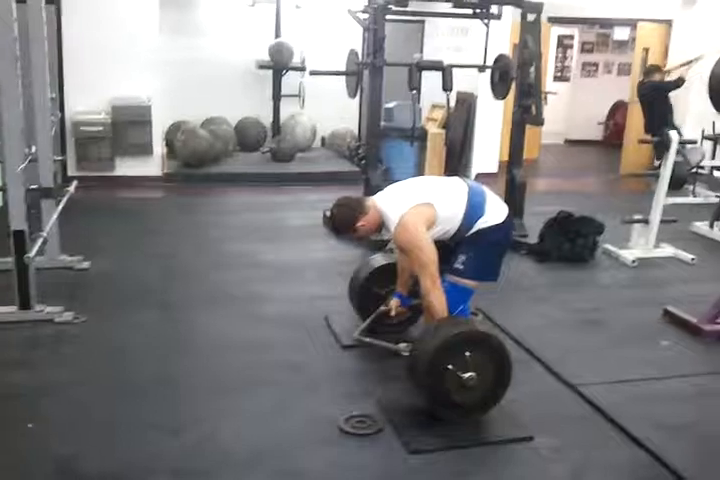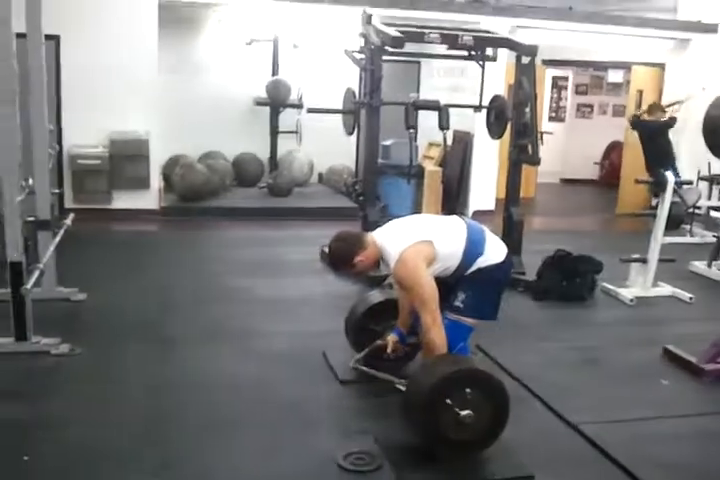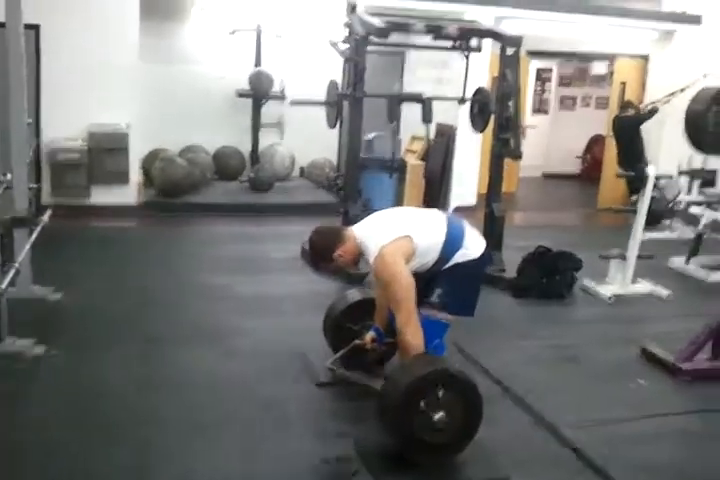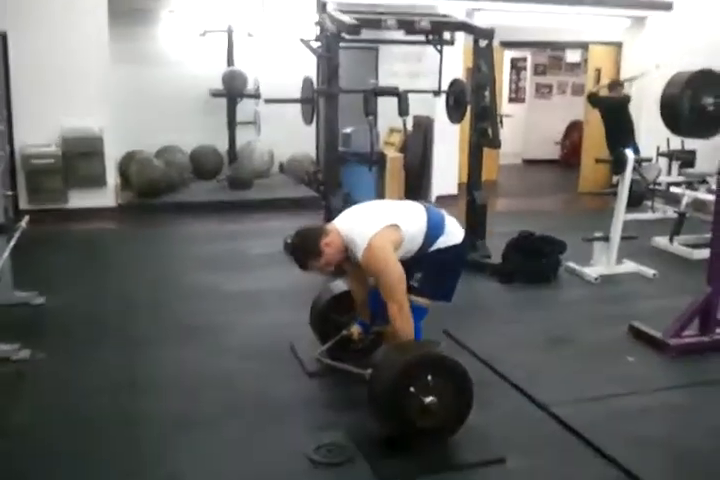
dt=0.4s
person 1, frame 1
left shoulder: (406, 224)
right shoulder: (383, 202)
left elbow: (431, 282)
right elbow: (406, 252)
right wrist: (401, 294)
left hip: (491, 223)
right hip: (465, 213)
left knee: (451, 298)
right knee: (426, 279)
person 1, frame 2
left shoulder: (405, 261)
right shoulder: (382, 238)
left elbow: (432, 319)
right elbow: (407, 290)
right wrist: (400, 331)
left hip: (489, 262)
right hip: (464, 251)
left knee: (450, 337)
right knee: (422, 317)
person 1, frame 3
left shoulder: (384, 255)
right shoulder: (361, 232)
left elbow: (407, 318)
right elbow: (384, 286)
right wrist: (378, 329)
left hip: (467, 256)
right hip: (442, 247)
left knee: (425, 333)
right knee: (399, 309)
person 1, frame 4
left shoulder: (372, 248)
right shoulder: (340, 231)
left elbow: (398, 307)
right elbow: (357, 281)
right wrist: (363, 322)
left hip: (445, 243)
right hip: (418, 234)
left knee: (405, 315)
right knee: (379, 301)
